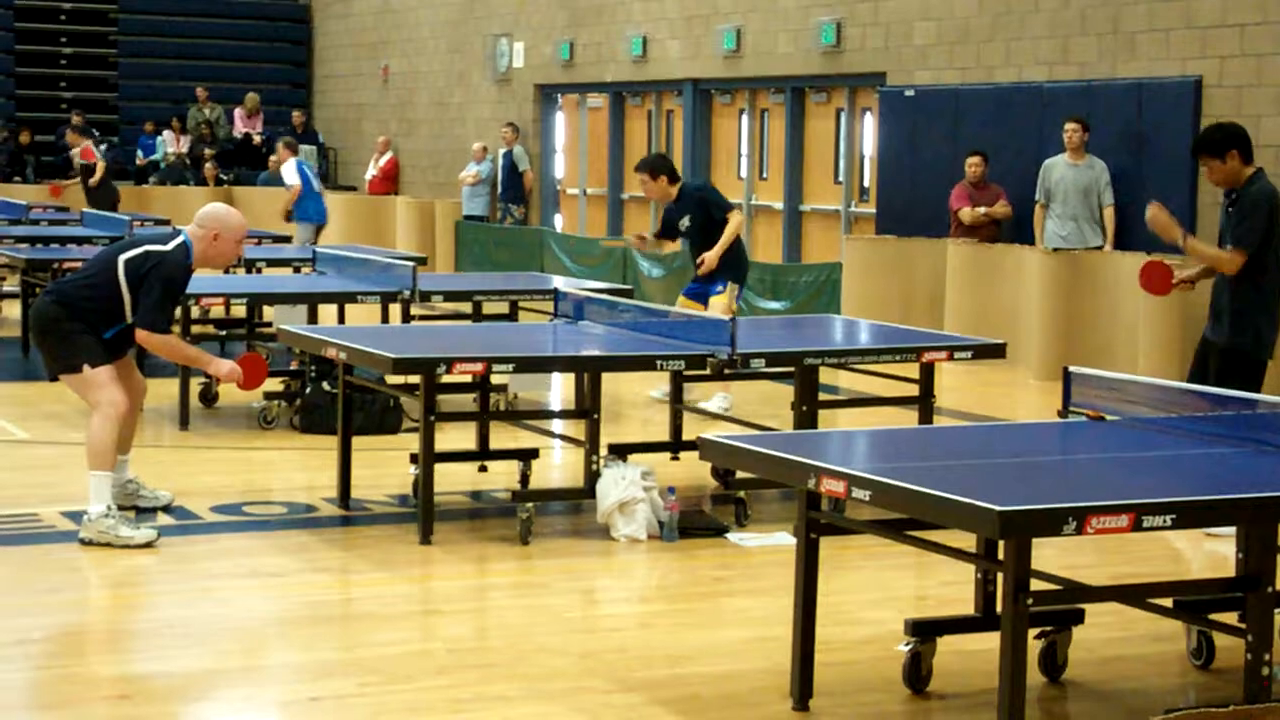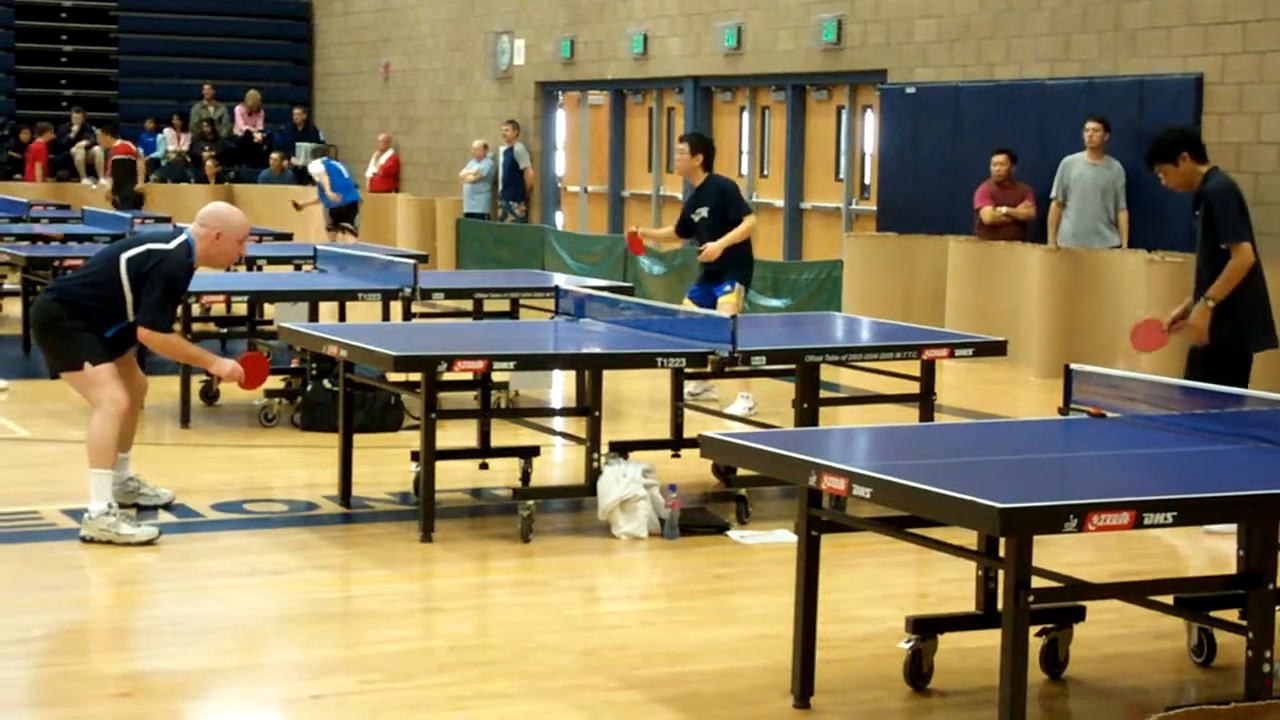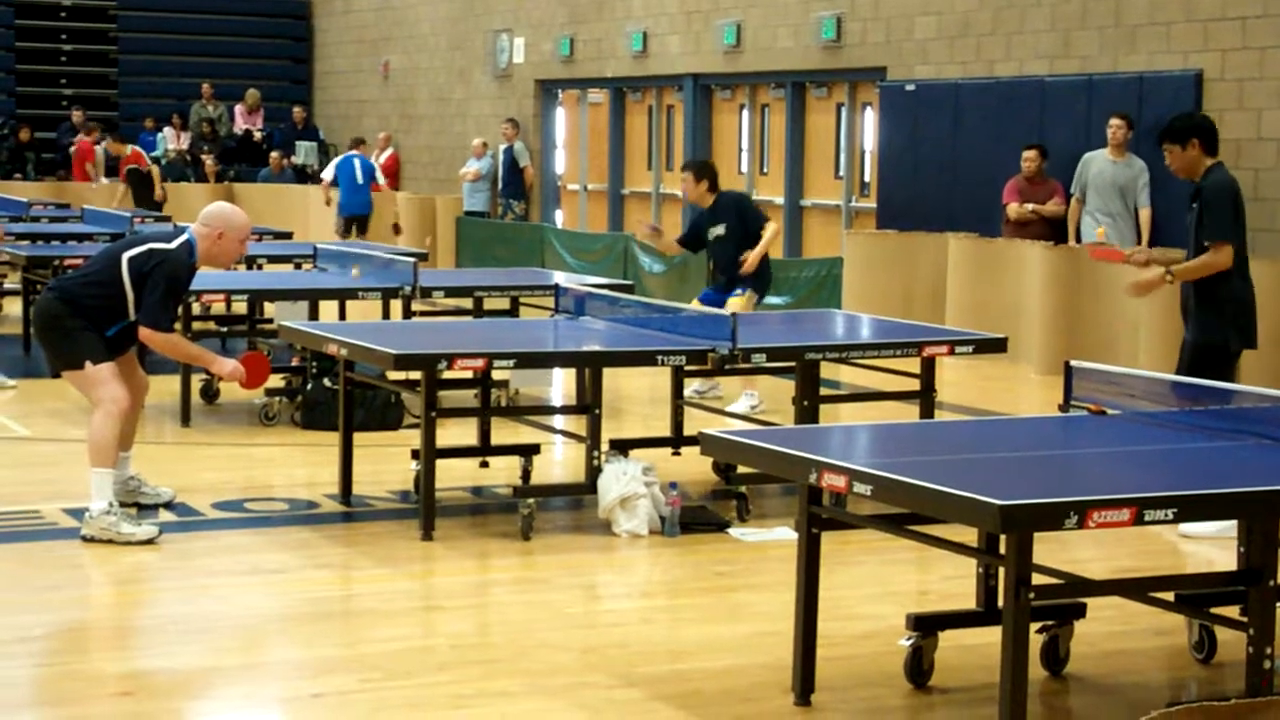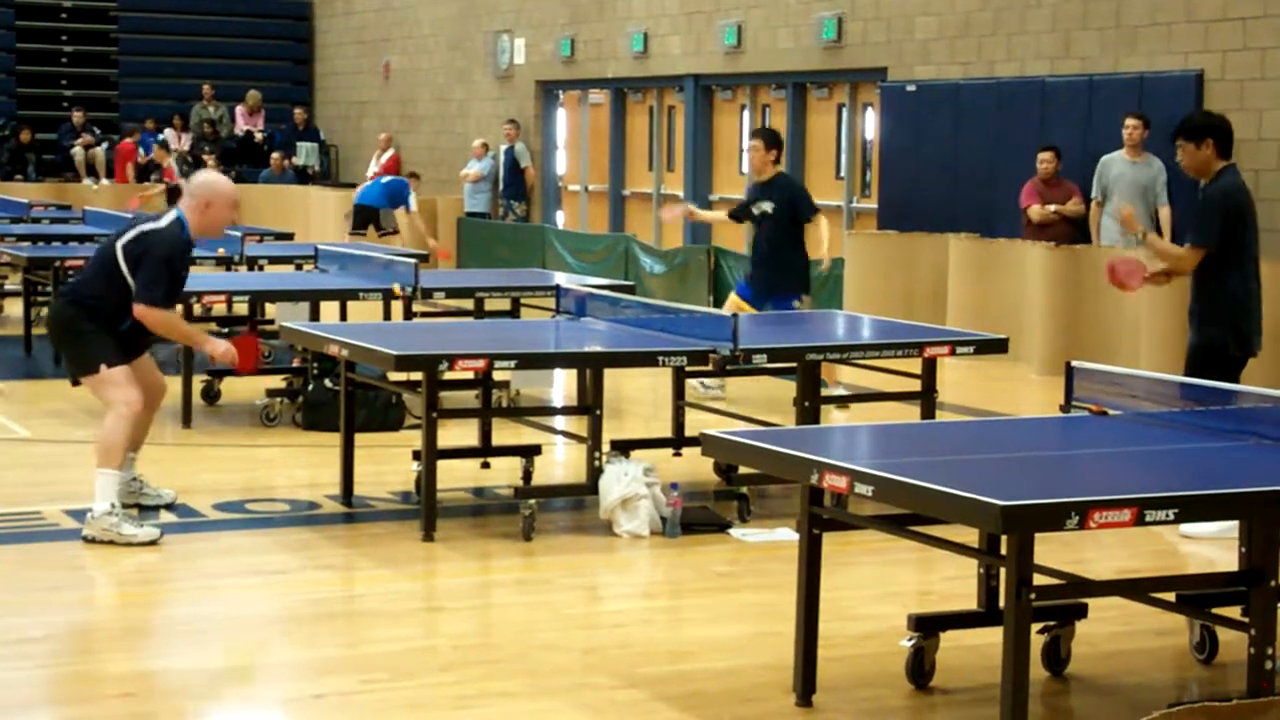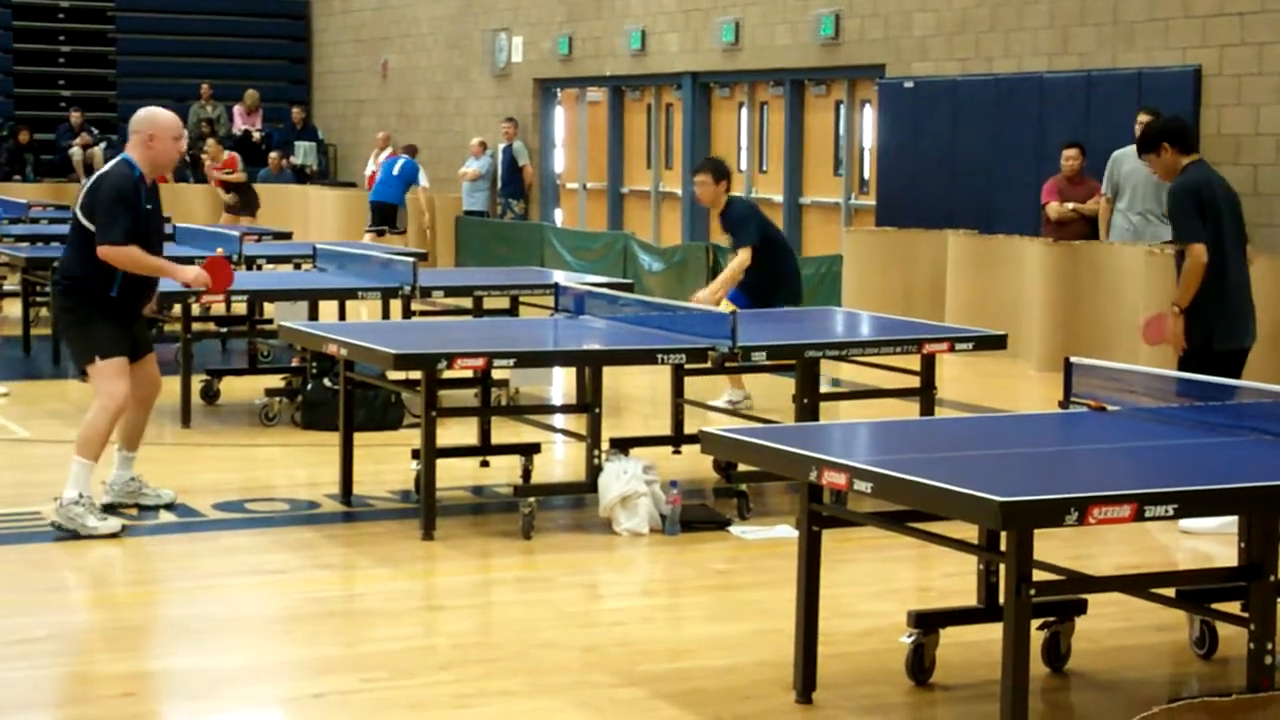
dt=0.5s
person 1, frame 1
right shoulder: (1236, 193)
left elbow: (1234, 262)
left wrist: (1177, 236)
right wrist: (1197, 272)
left hip: (1246, 329)
right hip: (1222, 323)
person 1, frame 2
left shoulder: (1219, 191)
right shoulder: (1207, 195)
left elbow: (1243, 257)
left wrist: (1206, 307)
right wrist: (1189, 308)
left hip: (1233, 324)
right hip: (1219, 323)
person 1, frame 3
left shoulder: (1218, 187)
right shoulder: (1208, 188)
left elbow: (1222, 258)
left wrist: (1164, 275)
right wrist: (1160, 261)
left hip: (1220, 323)
right hip: (1207, 321)
person 1, frame 4
left shoulder: (1219, 193)
right shoulder: (1230, 188)
left elbow: (1190, 259)
left wrist: (1141, 233)
right wrist: (1168, 271)
left hip: (1221, 325)
right hip: (1230, 321)
person 1, frame 5
left shoulder: (1184, 188)
right shoulder: (1220, 185)
left elbow: (1197, 257)
left wrist: (1177, 310)
left hip: (1209, 323)
right hip: (1235, 319)
person 2, frame 1
left shoulder: (174, 253)
right shoulder: (169, 264)
left elbow: (147, 327)
right elbow: (149, 335)
right wrist: (209, 363)
left hip: (85, 321)
right hip: (60, 320)
left knee: (133, 392)
right knee: (112, 404)
left ankle: (120, 484)
right ankle: (99, 516)
person 2, frame 2
left shoulder: (176, 251)
right shoulder: (171, 262)
left elbow: (148, 326)
right elbow: (151, 334)
right wrist: (212, 362)
left hip: (86, 318)
right hip: (61, 317)
left knee: (134, 390)
right knee: (112, 401)
left ankle: (121, 483)
right ankle: (100, 514)
person 2, frame 3
left shoulder: (178, 250)
right shoulder: (172, 262)
left elbow: (151, 325)
right elbow: (153, 333)
right wrist: (213, 362)
left hip: (87, 316)
right hip: (63, 316)
left knee: (135, 388)
right knee: (113, 401)
left ankle: (122, 481)
right ankle: (101, 513)
person 2, frame 4
left shoulder: (174, 232)
right shoulder: (165, 240)
right elbow: (147, 309)
right wrist: (205, 343)
left hip: (109, 321)
right hip: (79, 320)
left knee: (152, 389)
right knee: (126, 403)
left ankle: (125, 482)
right ankle: (103, 514)
person 2, frame 5
left shoulder: (147, 184)
right shoulder: (116, 182)
right elbow: (110, 249)
left wrist: (148, 291)
right wrist: (177, 271)
left hip: (121, 303)
right hip: (85, 304)
left knee: (147, 386)
right knee: (115, 395)
left ankle: (123, 482)
right ankle: (73, 501)
person 3, frame 1
left shoulder: (700, 192)
right shoulder: (671, 211)
left elbow: (736, 217)
right elbow: (660, 241)
left wrist: (715, 251)
right wrist: (643, 242)
left hip: (728, 269)
right hip: (705, 273)
left ankle: (723, 396)
person 3, frame 2
left shoulder: (723, 187)
right shoulder: (693, 199)
left elbow: (750, 222)
right elbow: (678, 233)
left wrist: (721, 244)
right wrist: (646, 234)
left hip: (733, 271)
right hip: (709, 274)
left ankle: (745, 398)
right ankle: (702, 385)
person 3, frame 3
left shoulder: (735, 201)
right shoulder: (700, 219)
left elbow: (772, 226)
right elbow: (679, 247)
left wrist: (758, 252)
right wrist: (657, 238)
left hip: (750, 280)
right hip: (722, 282)
left ankle: (751, 396)
right ankle: (708, 382)
person 3, frame 4
left shoulder: (790, 187)
right shoulder: (755, 190)
left elbow: (818, 219)
right elbow: (730, 217)
left wrist: (825, 246)
right wrist: (693, 212)
left hip: (787, 278)
right hip: (758, 276)
left ankle: (834, 388)
right ankle: (714, 382)
person 3, frame 5
left shoulder: (742, 212)
right shoulder: (724, 214)
left elbow: (744, 258)
left wrist: (711, 290)
right wrist: (723, 290)
left hip: (780, 283)
right hip: (753, 282)
right ankle: (738, 394)
